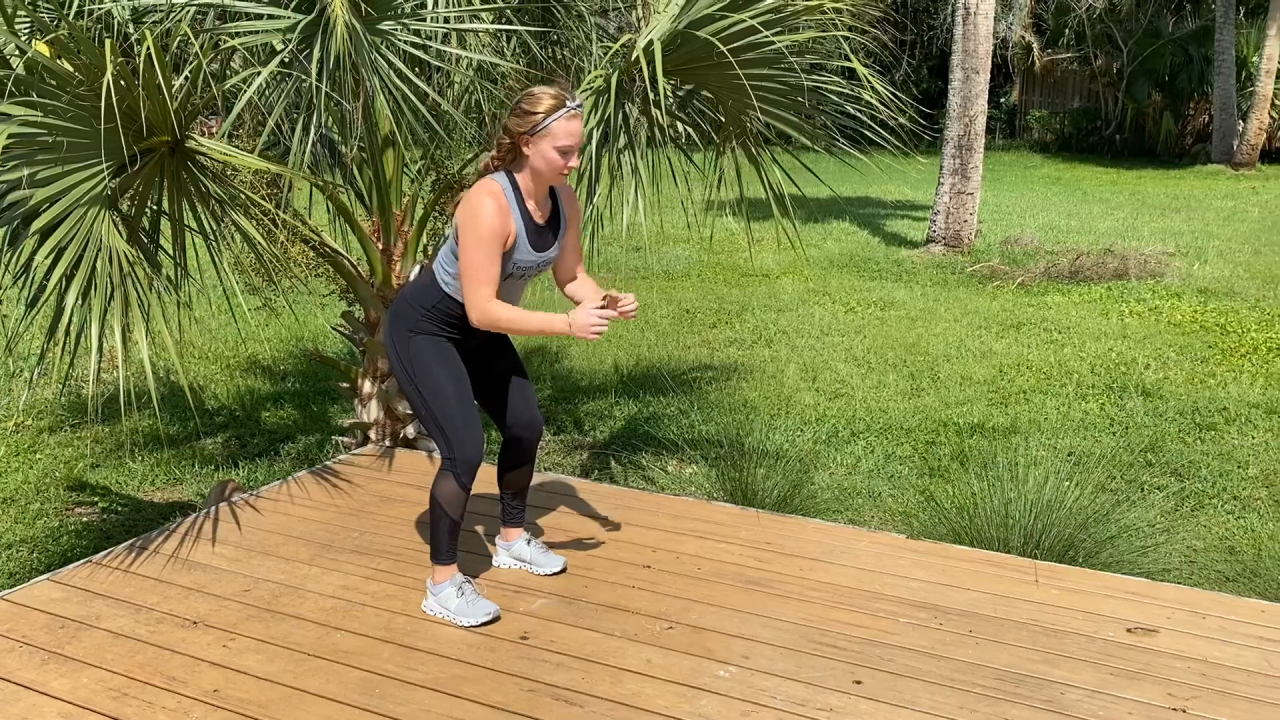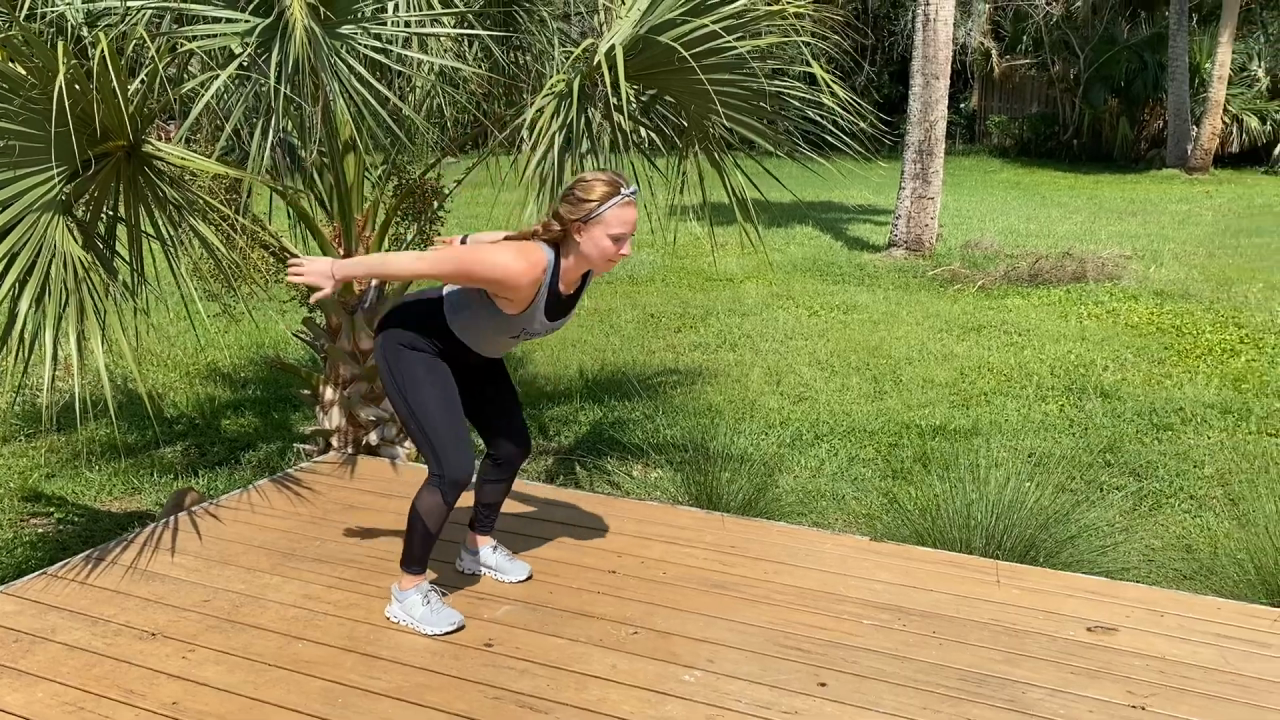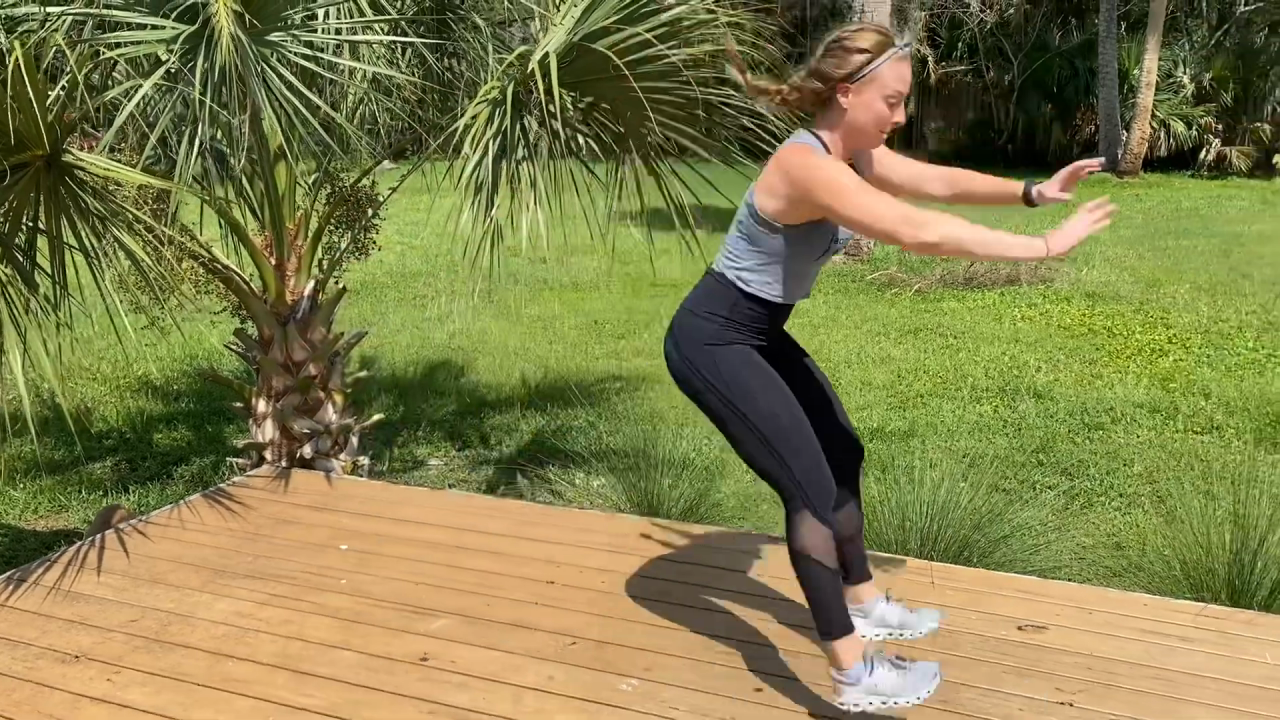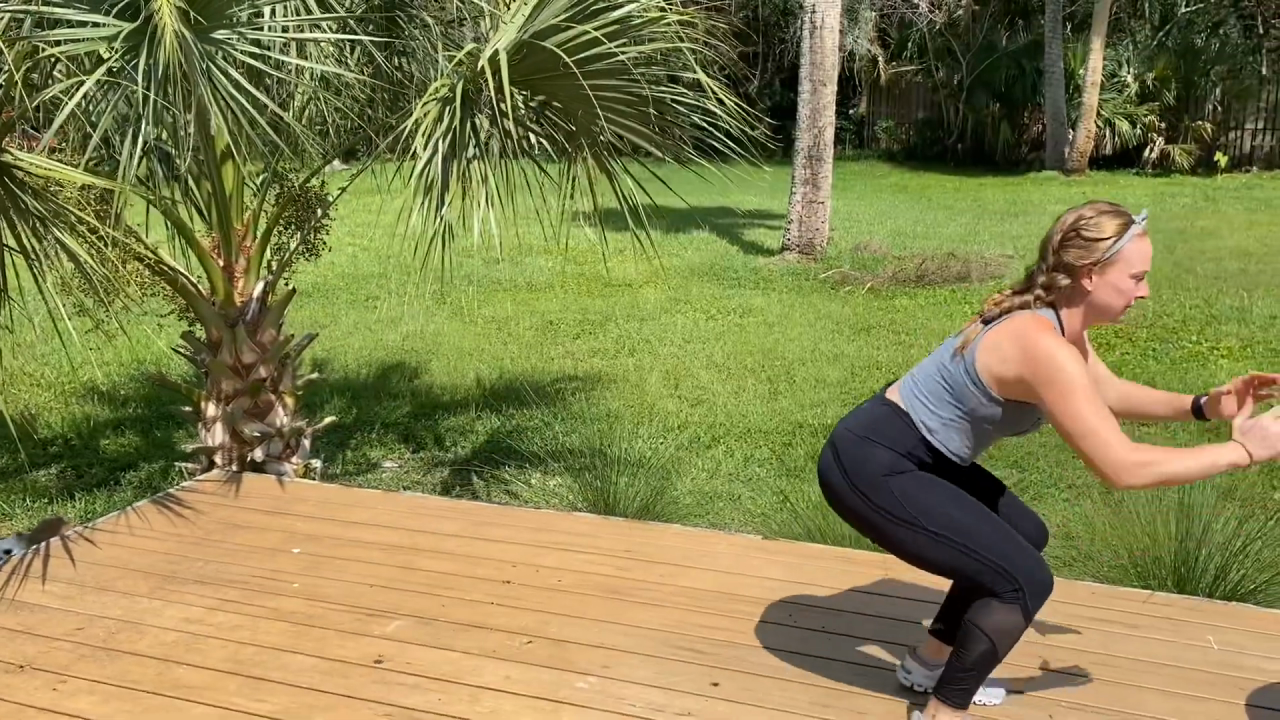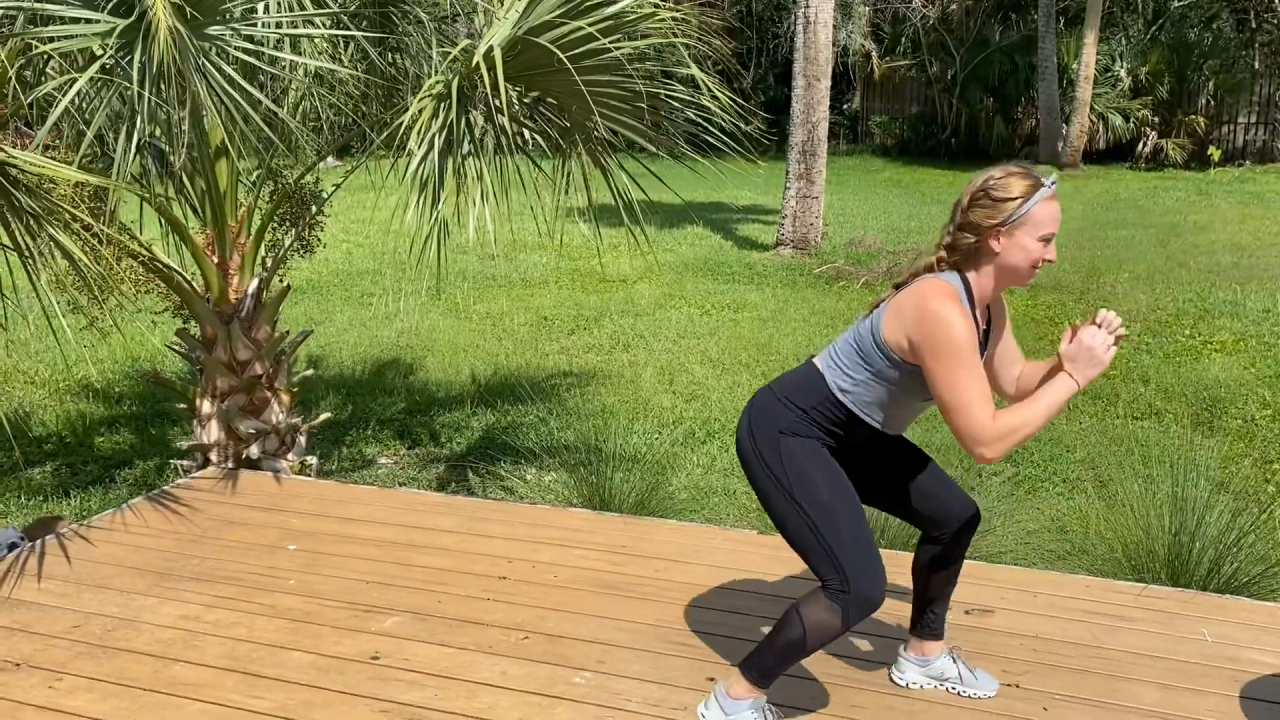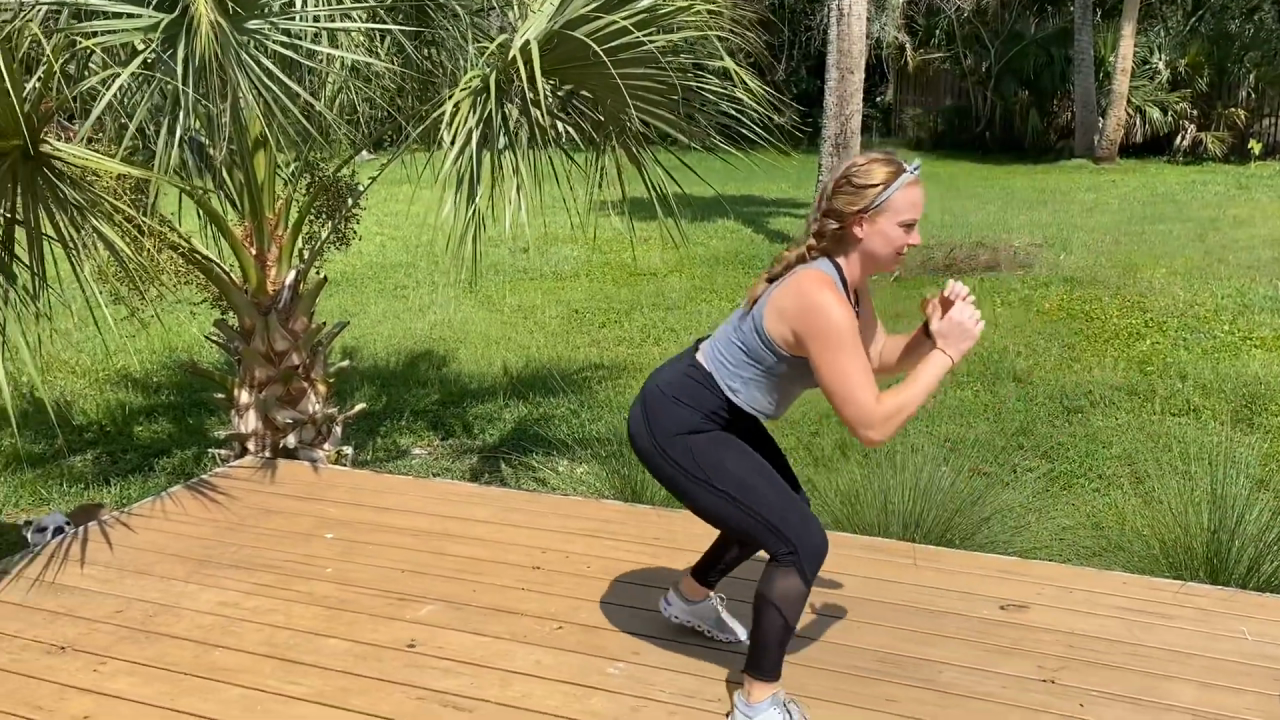
dt=0.7s
person 1, frame 1
left shoulder: (564, 201)
right shoulder: (488, 204)
left elbow: (572, 277)
right elbow: (483, 309)
left wrist: (605, 302)
right wrist: (567, 324)
left hip: (475, 329)
right hip: (422, 327)
left knee: (526, 426)
right knee: (465, 448)
left ankle: (512, 539)
right ankle: (443, 583)
person 1, frame 2
left shoulder: (582, 261)
right shoulder: (526, 268)
left elbow: (512, 239)
right elbow: (418, 262)
left wrist: (466, 244)
right wrist: (339, 271)
left hip: (472, 345)
right hip: (412, 337)
left knee: (512, 447)
right knee: (451, 468)
left ankle: (480, 545)
right ankle: (410, 587)
person 1, frame 3
left shoulder: (852, 154)
right shoulder: (806, 166)
left elbow: (938, 182)
right elbow: (919, 234)
left wrist: (1034, 192)
right wrist: (1042, 245)
left hip: (757, 336)
right hip: (711, 340)
left knee: (842, 457)
right knee: (813, 484)
left ankle: (861, 600)
person 1, frame 4
left shoulder: (1053, 321)
right shoulder: (1043, 345)
left elbow: (1113, 395)
right elbow: (1123, 469)
left wrist: (1207, 407)
left hip: (911, 453)
right hip: (869, 468)
left knee: (1023, 541)
right knee: (1025, 579)
left ankle: (929, 661)
person 1, frame 5
left shoulder: (984, 295)
right shoulder: (941, 309)
left elbow: (1012, 381)
right elbow: (985, 440)
left wrist: (1066, 359)
right wrist: (1074, 376)
left hip: (843, 429)
right hip: (782, 431)
left knee: (954, 517)
right knee: (858, 587)
left ankle: (924, 656)
person 1, frame 6
left shoulder: (844, 274)
right shoulder: (820, 299)
left elbow: (877, 358)
right elbow: (873, 424)
left wrist: (931, 331)
right wrist: (947, 352)
left hip: (714, 407)
right hip: (674, 426)
left knee: (779, 513)
right knee: (802, 542)
left ankle: (688, 597)
